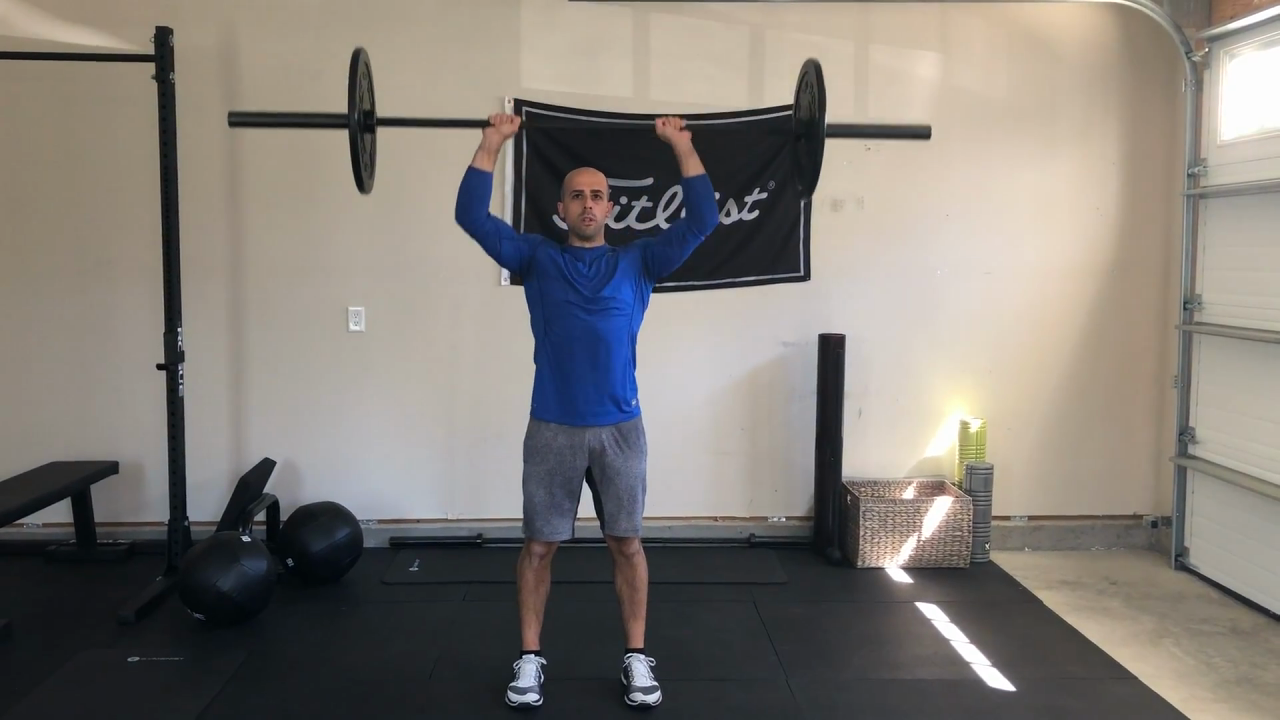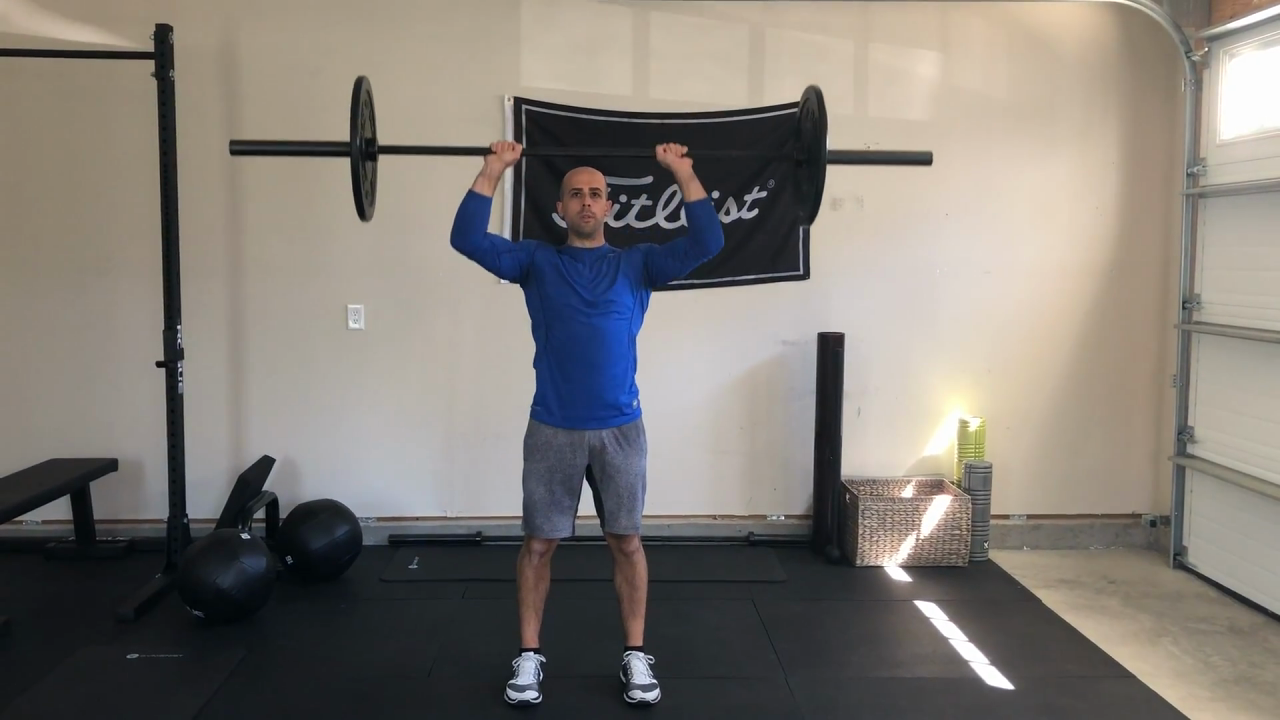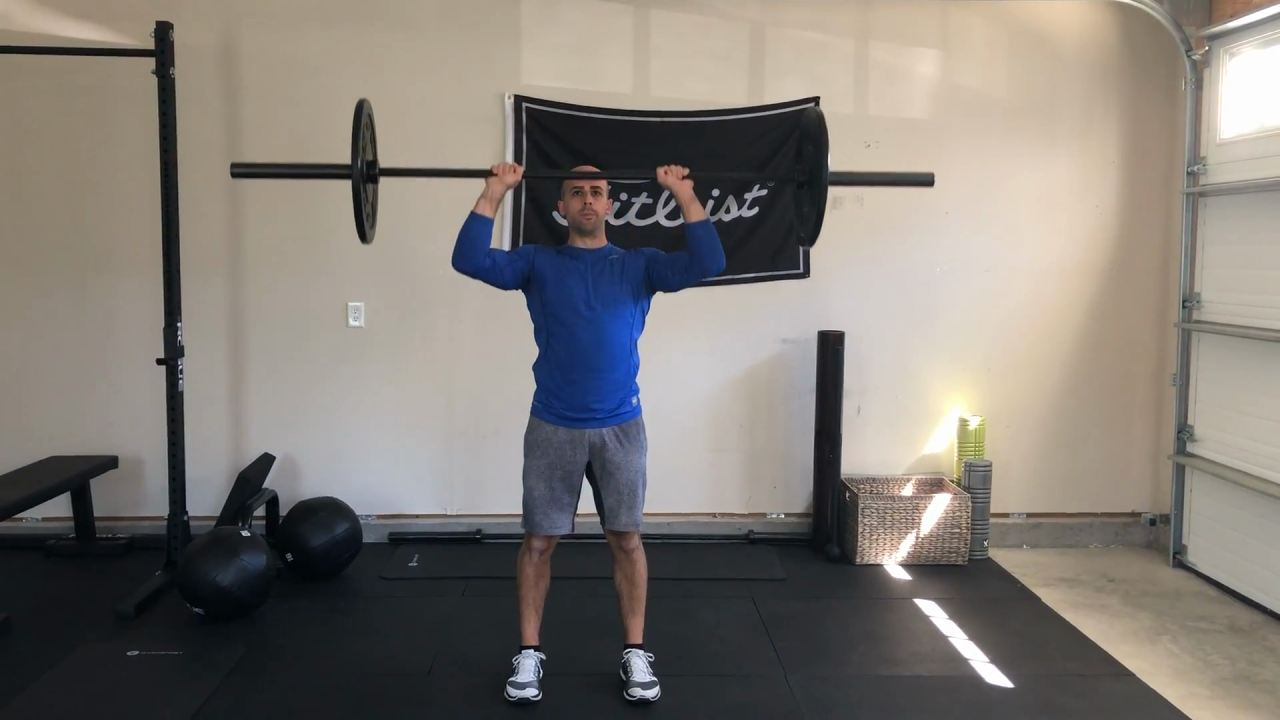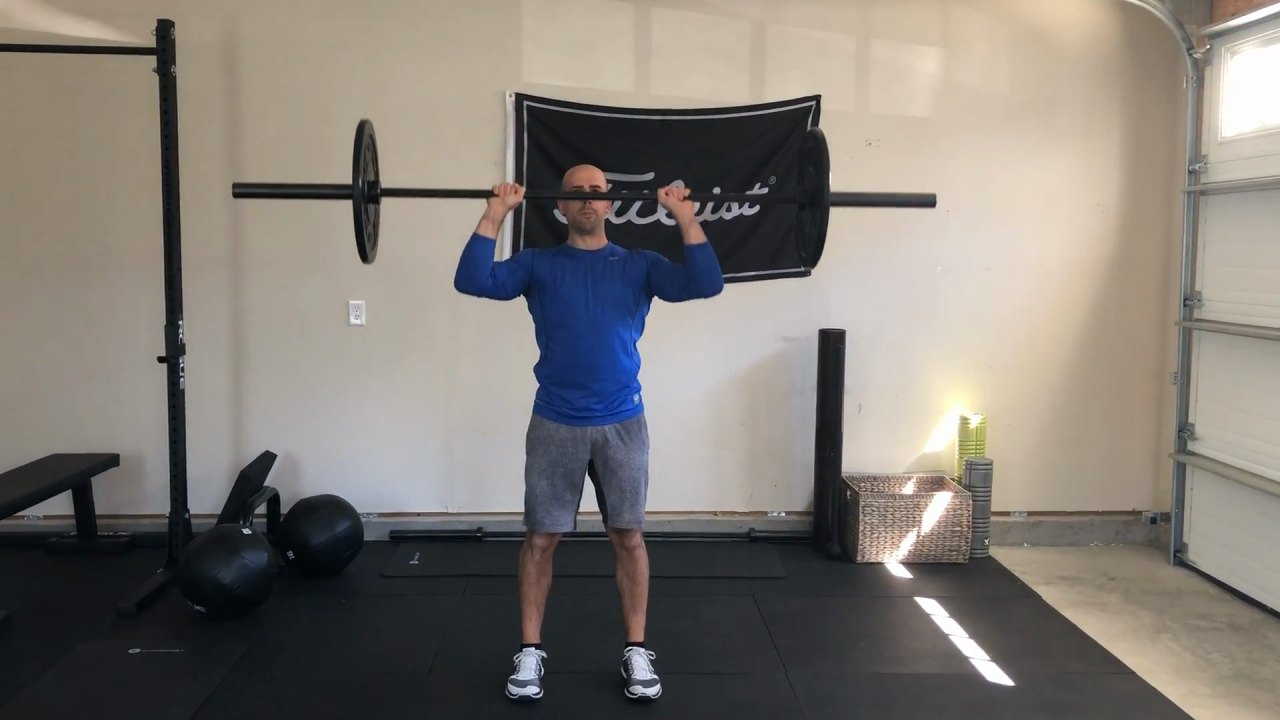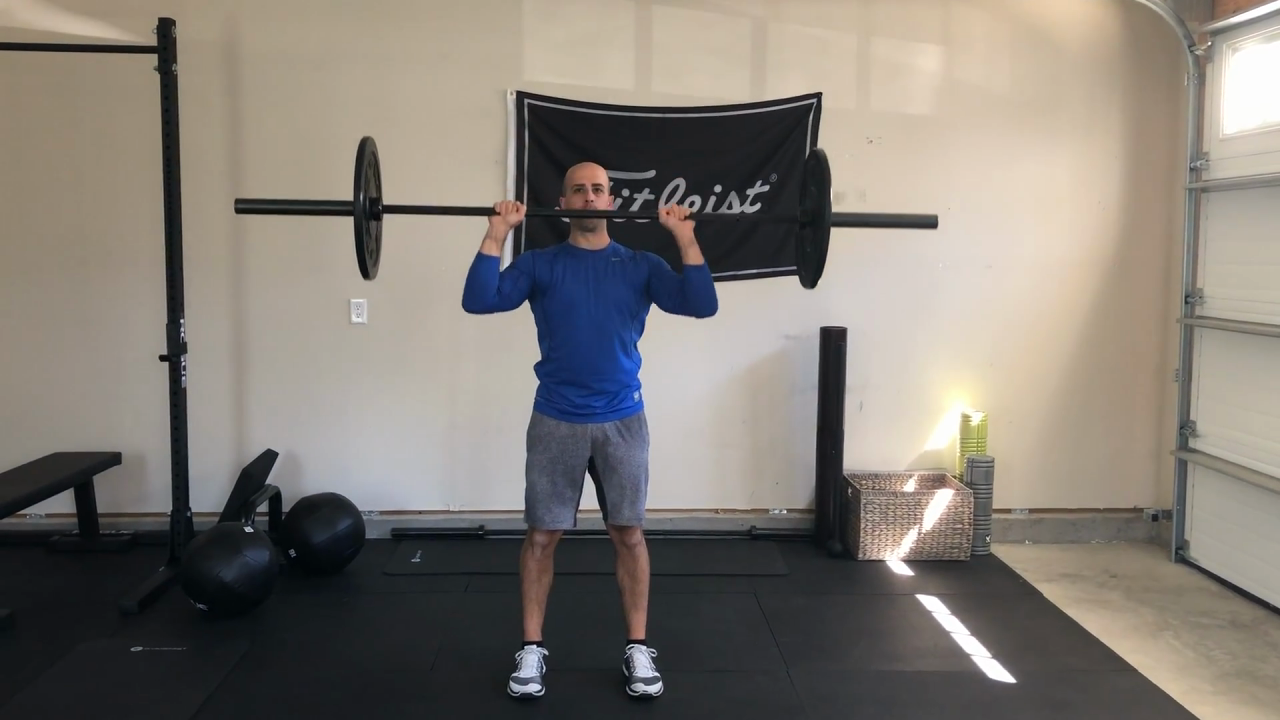
dt=0.2s
person 1, frame 1
left shoulder: (638, 262)
right shoulder: (537, 258)
left elbow: (701, 219)
right elbow: (472, 215)
left wrist: (681, 144)
right wrist: (492, 141)
left hip: (620, 428)
right hip: (552, 430)
left knee: (626, 544)
right knee: (538, 546)
left ankle: (636, 657)
right ankle: (530, 658)
person 1, frame 2
left shoulder: (638, 264)
right shoulder: (537, 261)
left elbow: (706, 241)
right elbow: (467, 238)
left wrist: (683, 172)
right wrist: (493, 169)
left hip: (621, 429)
right hip: (552, 429)
left knee: (626, 541)
right knee: (538, 544)
left ankle: (635, 656)
right ankle: (529, 656)
person 1, frame 3
left shoulder: (639, 265)
right shoulder: (537, 263)
left elbow: (707, 262)
right elbow: (469, 260)
left wrist: (684, 196)
right wrist: (493, 192)
left hip: (621, 426)
right hip: (552, 427)
left knee: (626, 539)
right knee: (538, 541)
left ankle: (635, 654)
right ankle: (528, 654)
person 1, frame 4
left shoulder: (640, 265)
right shoulder: (537, 263)
left elbow: (706, 283)
right elbow: (472, 281)
left wrist: (684, 216)
right wrist: (494, 214)
left hip: (623, 423)
right hip: (554, 424)
left knee: (628, 536)
right knee: (540, 538)
left ankle: (636, 652)
right ankle: (529, 652)
person 1, frame 5
left shoulder: (641, 265)
right shoulder: (539, 264)
left elbow: (702, 304)
right elbow: (478, 300)
left wrist: (684, 236)
right wrist: (495, 233)
left hip: (622, 420)
right hip: (554, 421)
left knee: (628, 534)
right knee: (541, 536)
left ankle: (637, 649)
right ankle: (531, 649)
